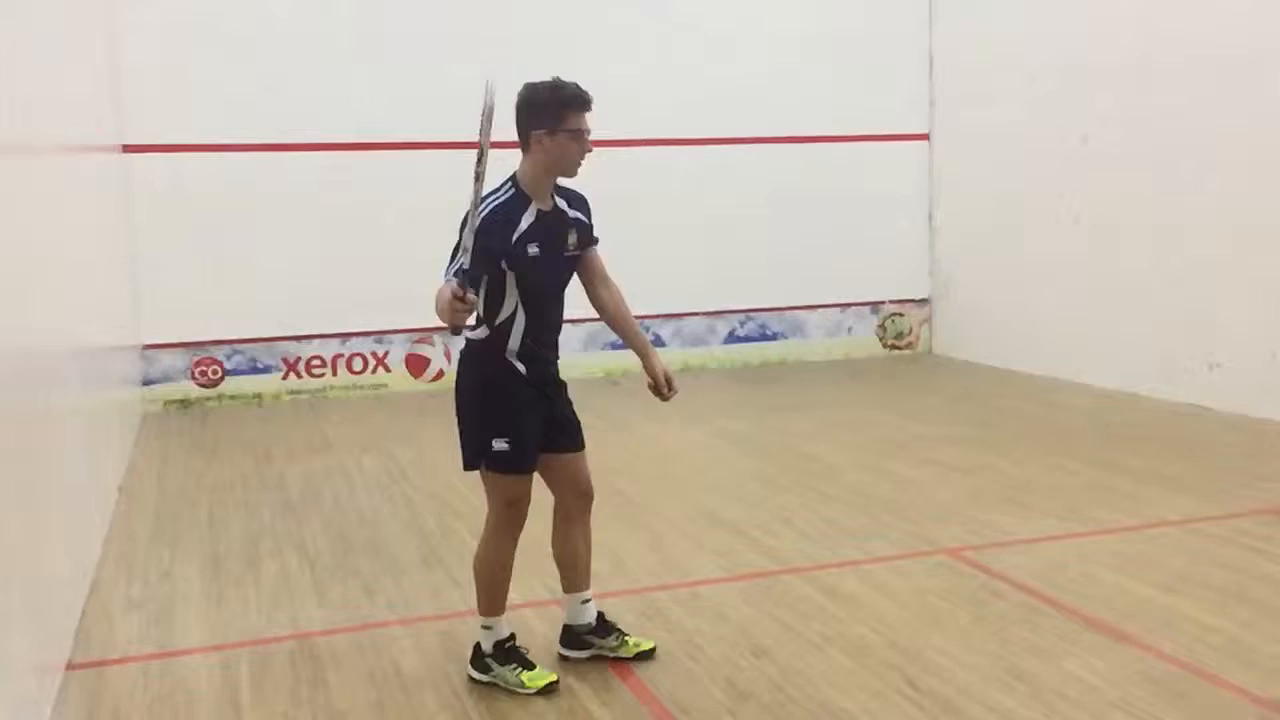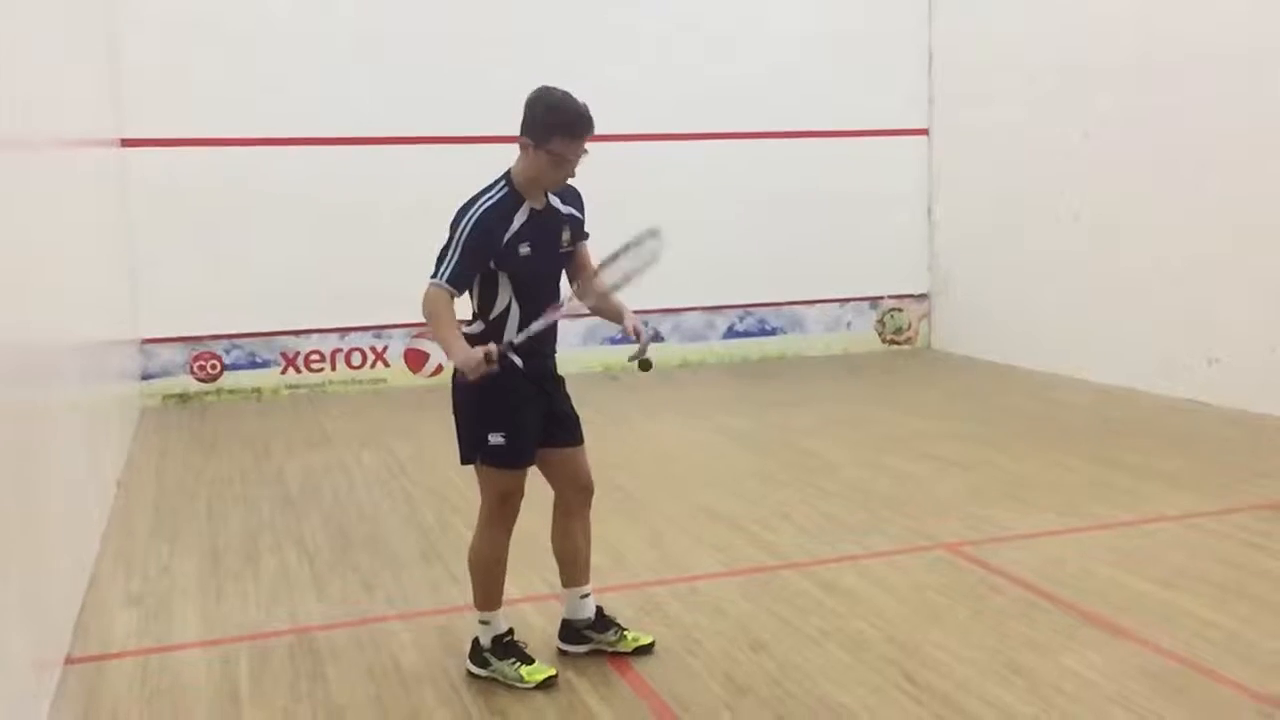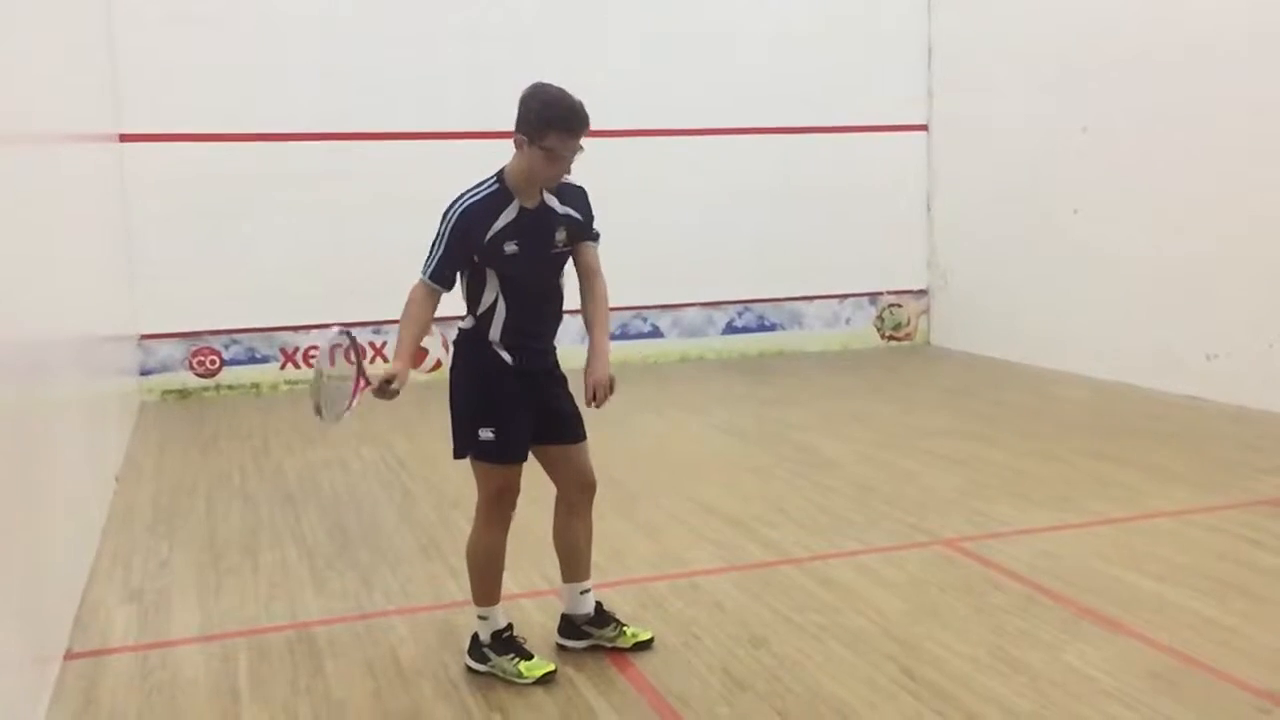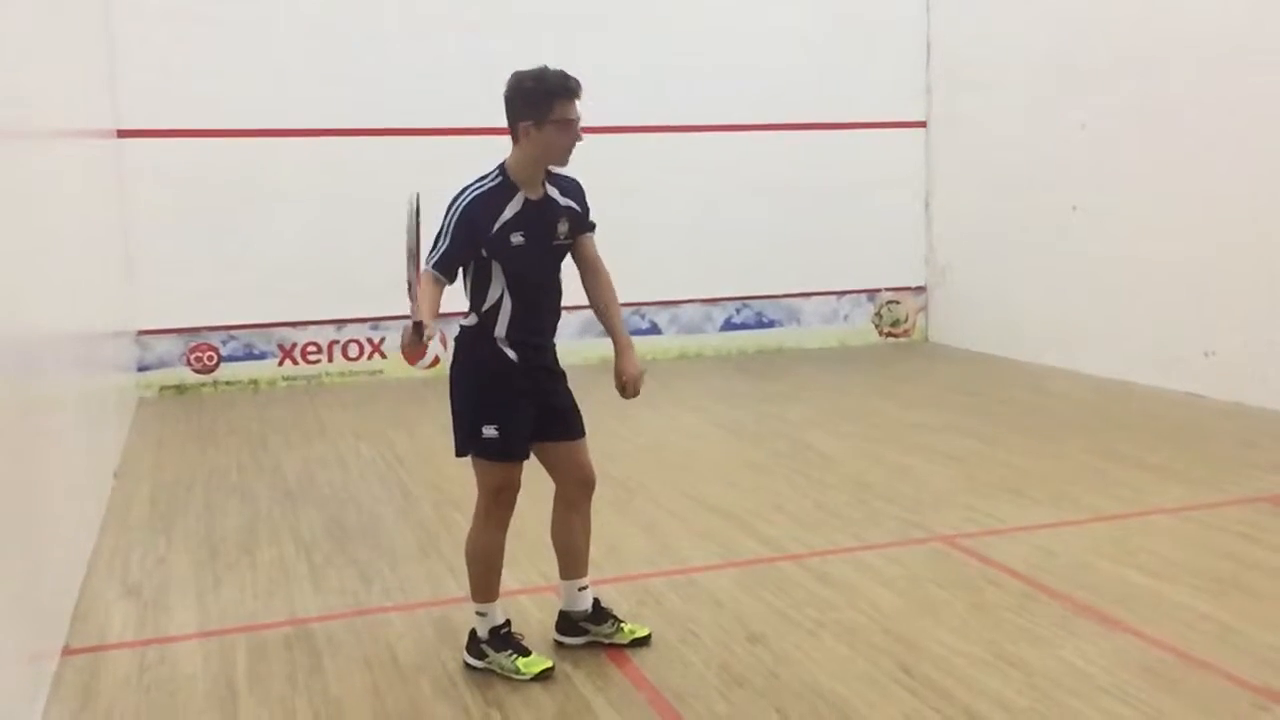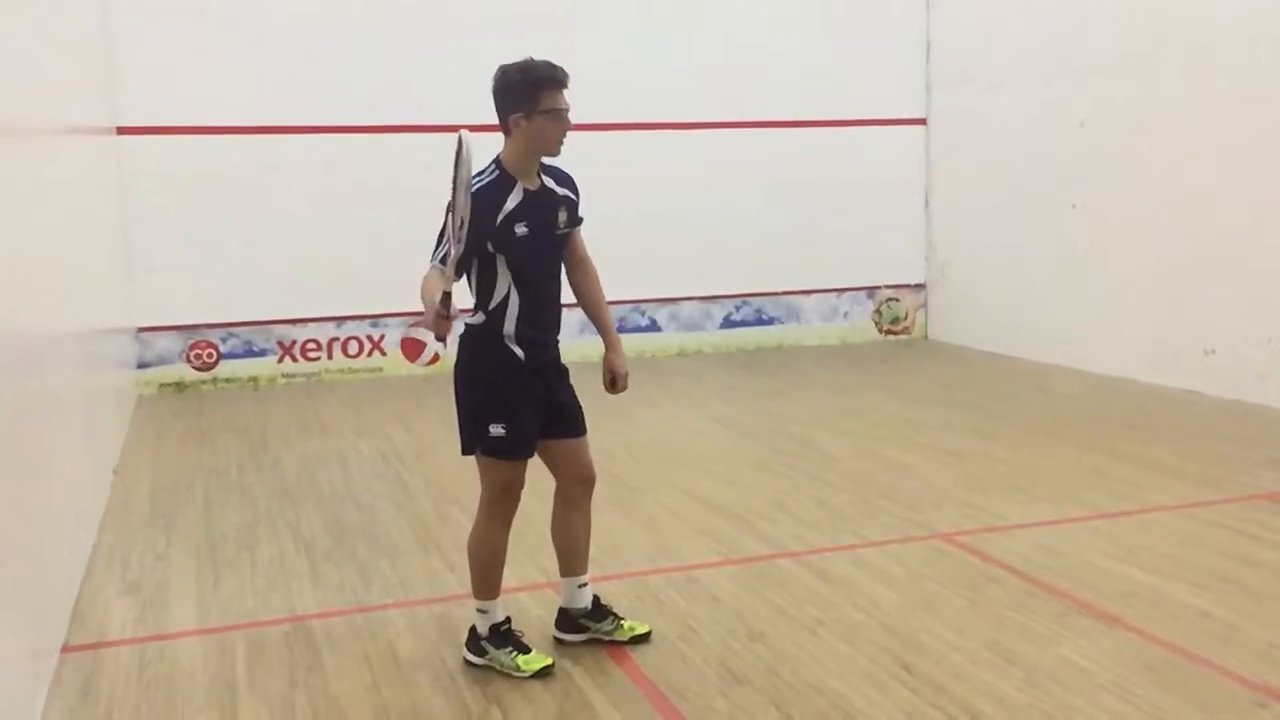
dt=0.5s
person 1, frame 1
left shoulder: (575, 208)
right shoulder: (495, 216)
left elbow: (601, 288)
right elbow: (452, 293)
left wrist: (647, 356)
right wrist: (452, 309)
left hip: (543, 376)
right hip: (496, 381)
left knee: (577, 493)
right knee: (508, 512)
left ankle: (583, 624)
right ankle: (492, 648)
person 1, frame 2
left shoulder: (568, 203)
right shoulder: (483, 215)
left elbow: (584, 276)
right elbow: (436, 296)
left wrist: (622, 312)
right wrist: (460, 351)
left hip: (541, 370)
right hip: (493, 379)
left knee: (577, 487)
right knee: (502, 505)
left ankle: (581, 618)
right ankle: (490, 643)
person 1, frame 3
left shoulder: (573, 202)
right shoulder: (473, 212)
left elbow: (591, 278)
right elbow: (429, 288)
left wrist: (600, 353)
right wrist: (403, 356)
left hip: (543, 367)
right hip: (488, 372)
left knee: (579, 483)
right knee: (498, 502)
left ankle: (581, 614)
right ankle: (489, 638)
person 1, frame 4
left shoulder: (569, 195)
right shoulder: (477, 205)
left elbow: (593, 271)
right elbow: (433, 277)
left wrist: (623, 347)
right wrist: (423, 320)
left hip: (542, 363)
right hip: (489, 369)
left knee: (578, 480)
right knee: (498, 498)
left ankle: (578, 610)
right ankle: (488, 634)
person 1, frame 5
left shoulder: (562, 187)
right shoulder: (480, 198)
left elbow: (579, 265)
right elbow: (440, 271)
left wrist: (611, 343)
right wrist: (437, 305)
left hip: (545, 360)
right hip: (494, 367)
left knee: (578, 477)
right knee: (501, 496)
left ankle: (578, 607)
right ankle: (487, 631)
